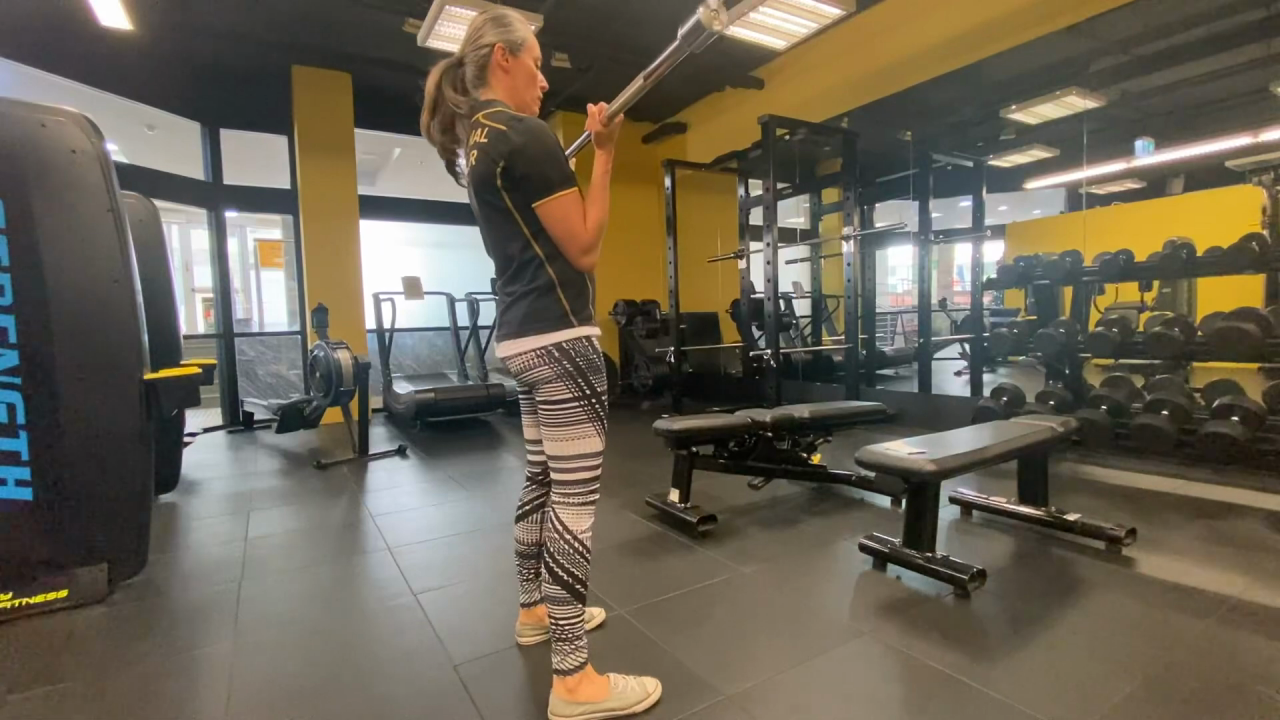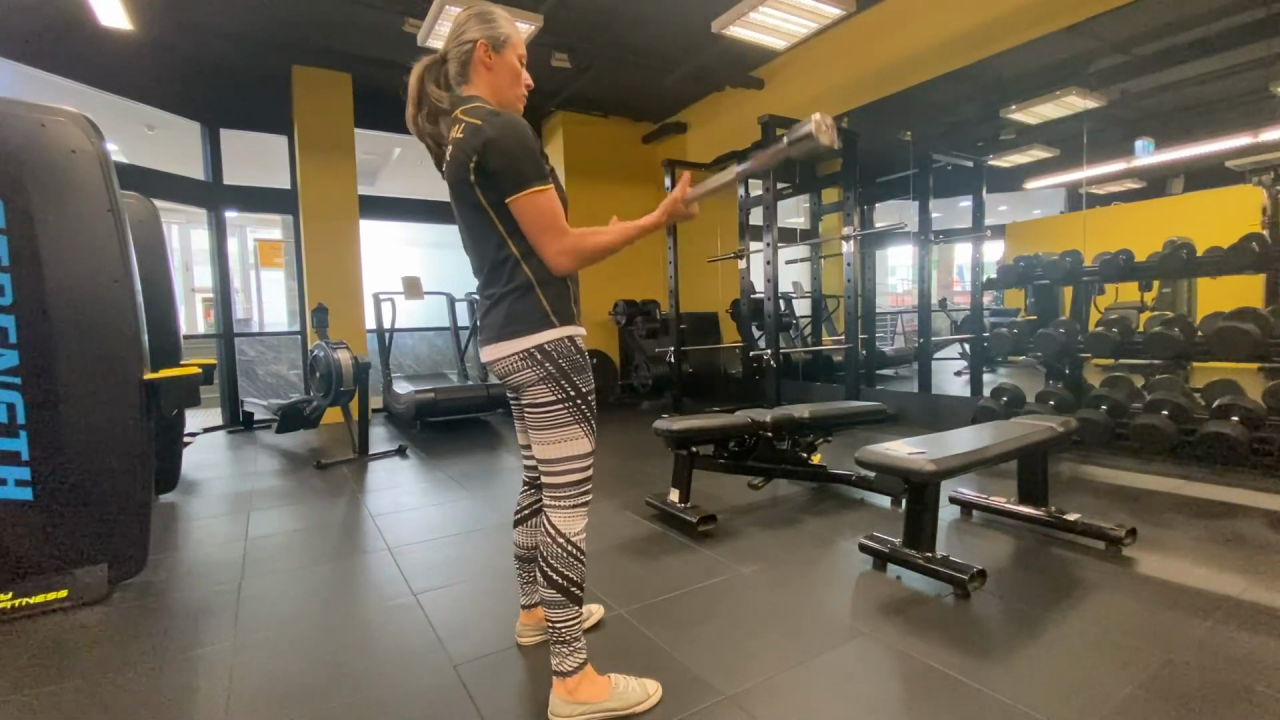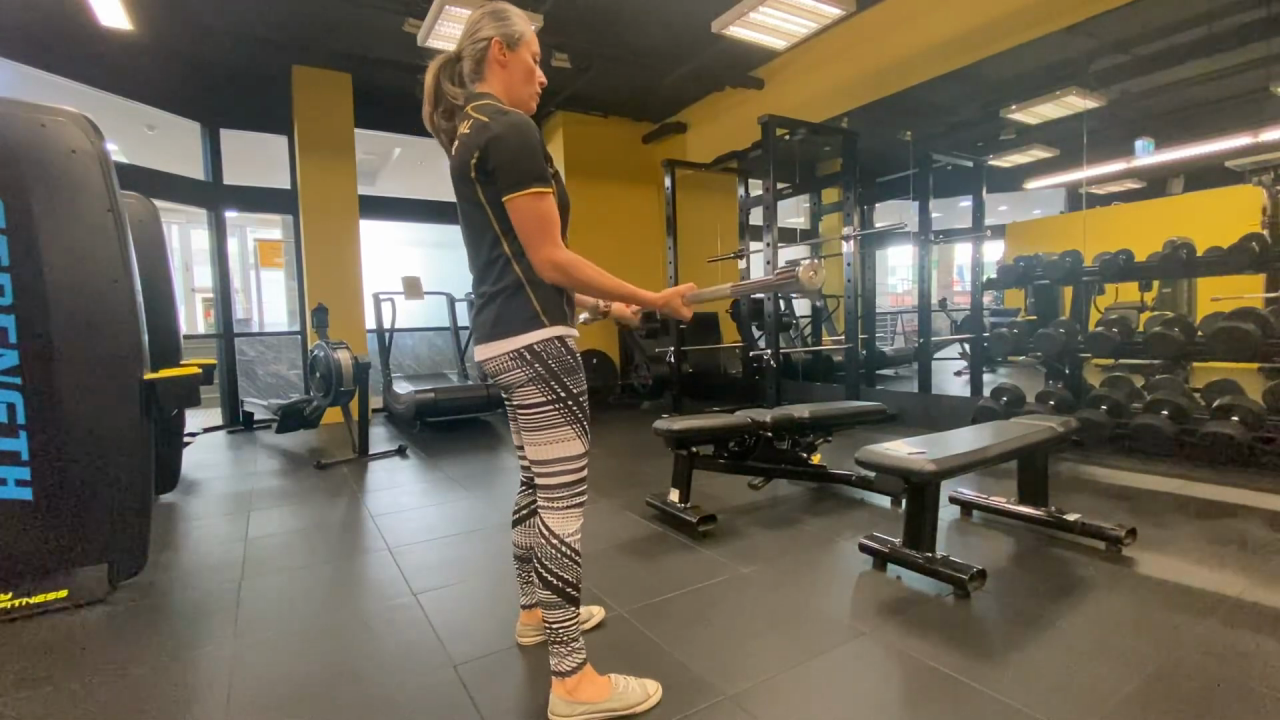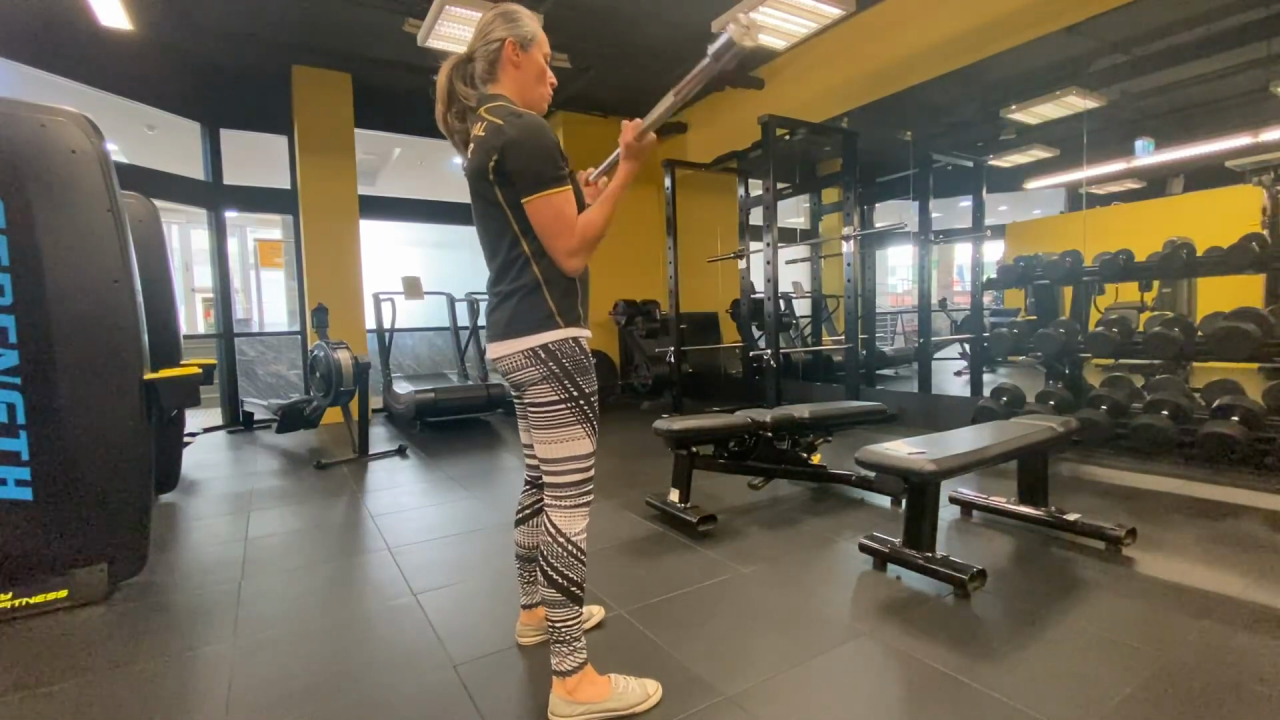
dt=0.5s
person 1, frame 1
left shoulder: (477, 142)
right shoulder: (526, 135)
right elbow: (584, 249)
left wrist: (564, 180)
right wrist: (604, 156)
left hip: (521, 334)
right hip: (559, 337)
left knee: (542, 478)
right knee: (575, 496)
left ankle: (534, 608)
person 1, frame 2
left shoulder: (458, 136)
right shoulder: (503, 131)
right elbow: (561, 252)
left wrist: (589, 228)
right wrist: (656, 218)
left hip: (507, 335)
right hip: (541, 338)
left knee: (538, 481)
right knee: (568, 498)
left ankle: (535, 609)
person 1, frame 3
left shoulder: (470, 133)
right shoulder: (511, 131)
right elbow: (548, 259)
left wrist: (606, 301)
right wrist: (650, 298)
left hip: (503, 335)
right hip: (533, 338)
left knee: (537, 483)
right knee: (563, 498)
left ankle: (535, 611)
person 1, frame 4
left shoulder: (483, 133)
right shoulder: (525, 132)
right elbow: (570, 253)
left wrist: (581, 198)
right wrist: (626, 174)
left hip: (514, 332)
right hip: (546, 336)
left knee: (541, 480)
right knee: (569, 496)
left ankle: (535, 609)
